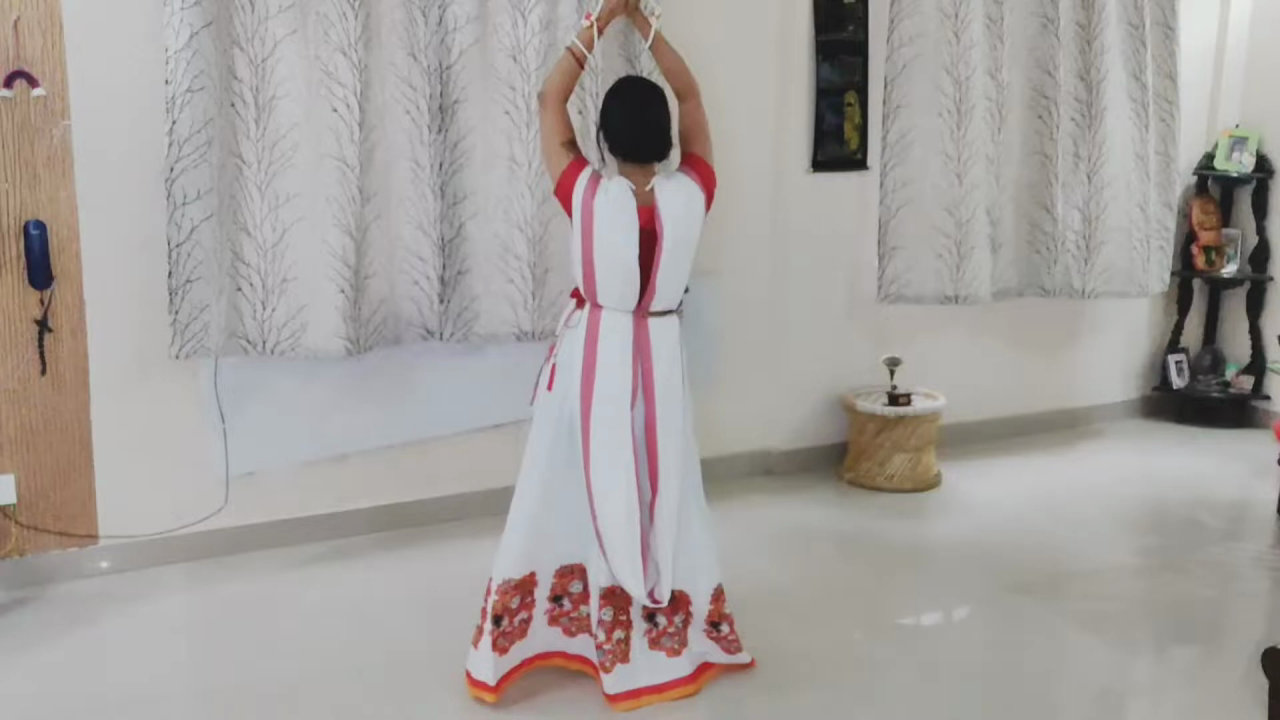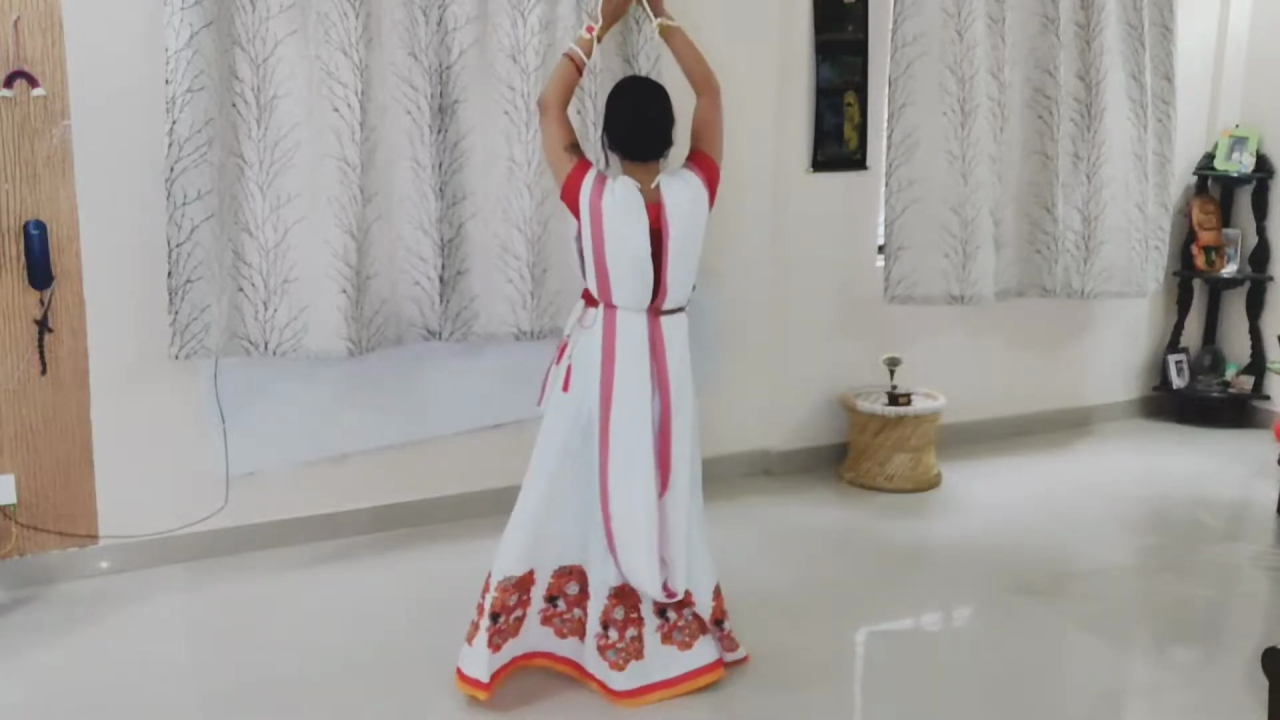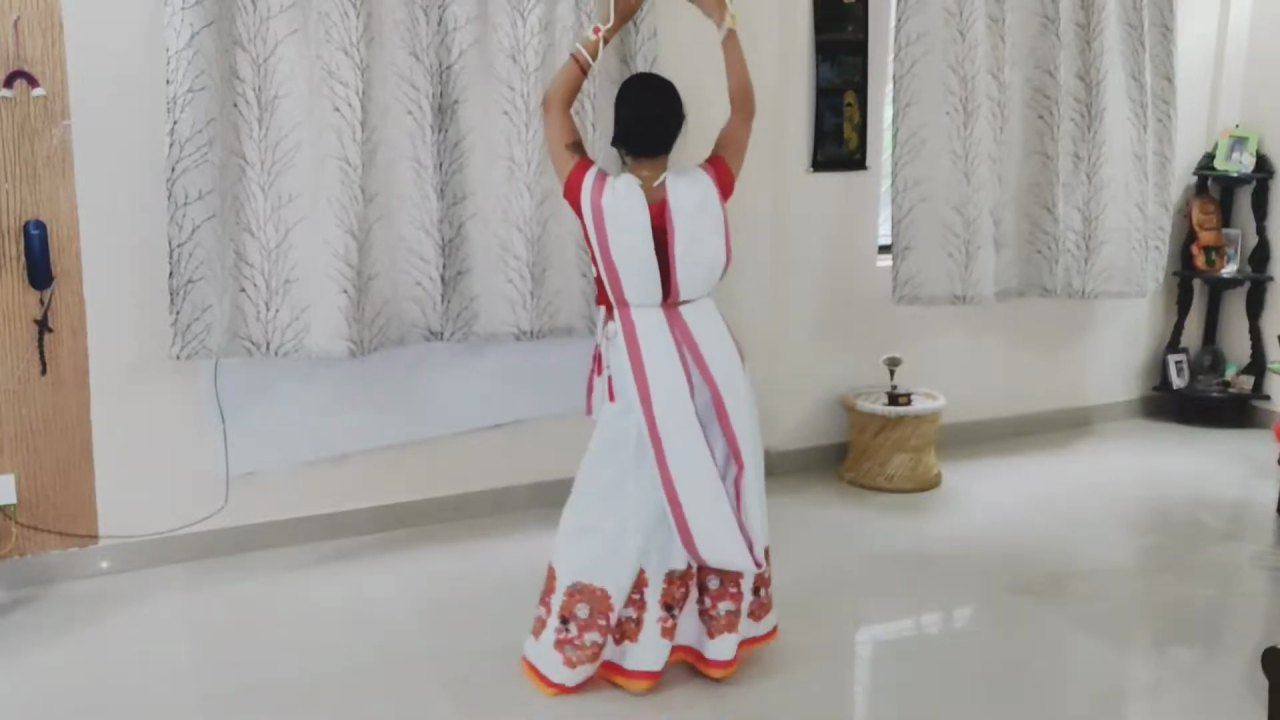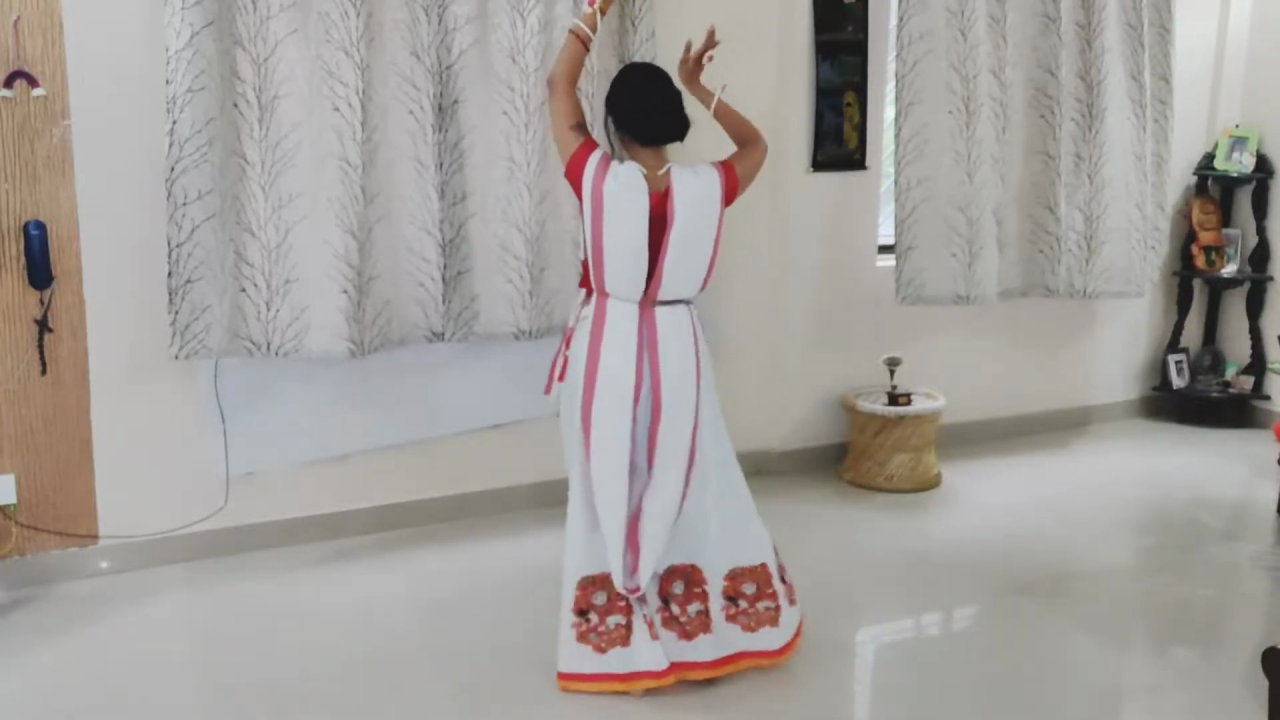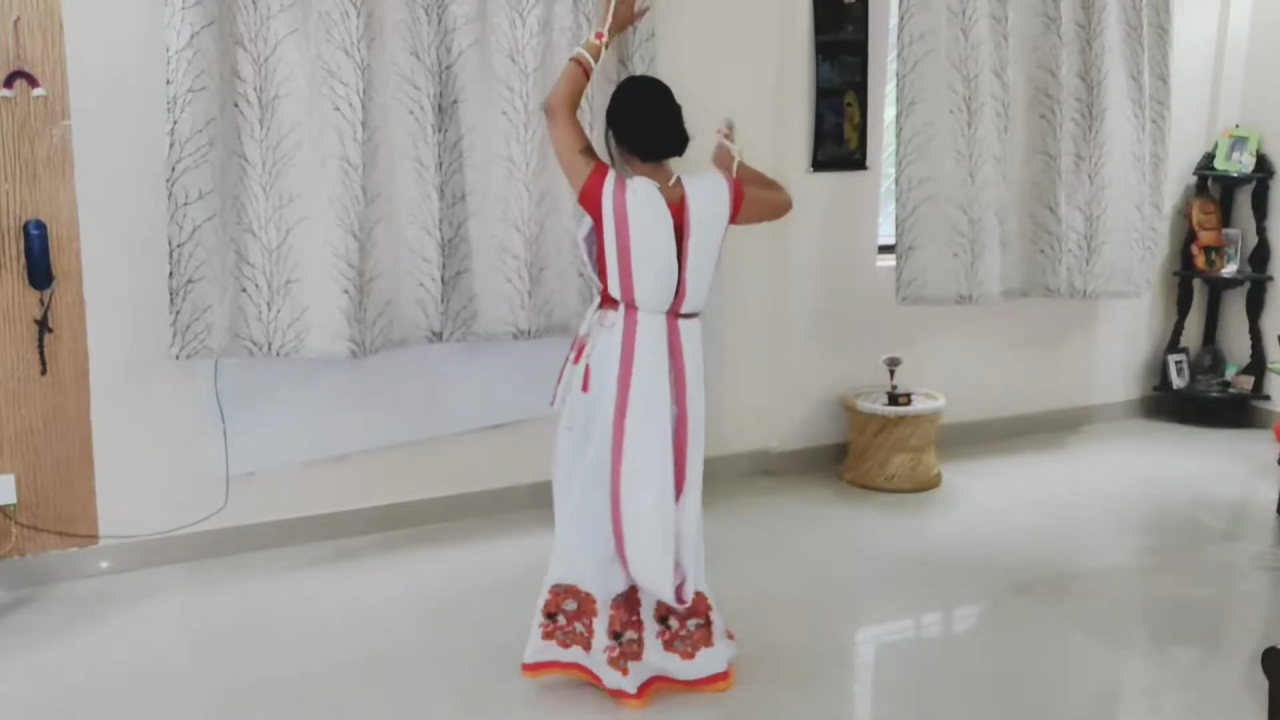
dt=0.5s
person 1, frame 1
left shoulder: (586, 195)
right shoulder: (691, 195)
left elbow: (550, 100)
right elbow: (690, 97)
left hip: (590, 358)
right hip: (656, 360)
left knee: (569, 504)
right knee: (659, 501)
left ankle: (508, 652)
right ankle: (671, 647)
person 1, frame 2
left shoulder: (593, 196)
right shoulder: (695, 192)
left elbow: (550, 105)
right elbow: (709, 92)
left hip: (600, 362)
right hip: (666, 360)
left knee: (569, 506)
right knee: (662, 504)
left ankle: (501, 650)
right ankle: (681, 644)
person 1, frame 3
left shoulder: (595, 195)
right shoulder: (705, 190)
left elbow: (554, 105)
right elbow: (746, 111)
left hip: (639, 362)
right hip: (707, 355)
left knee: (617, 504)
right knee: (718, 490)
left ankle: (622, 647)
right ankle: (717, 639)
person 1, frame 4
left shoulder: (598, 179)
right shoulder: (706, 188)
left elbow: (559, 89)
right elbow: (755, 146)
right wrist: (698, 87)
left hip: (605, 353)
right hip: (674, 353)
left knee: (607, 500)
right knee: (694, 493)
left ankle: (625, 648)
right ankle: (715, 631)
person 1, frame 5
left shoulder: (610, 195)
right shoulder: (711, 195)
left elbow: (557, 108)
right elbow: (781, 201)
right wrist: (734, 164)
left hip: (615, 360)
right hip: (678, 362)
left knee: (601, 501)
right knee: (664, 504)
left ankle: (612, 654)
right ankle: (683, 649)
